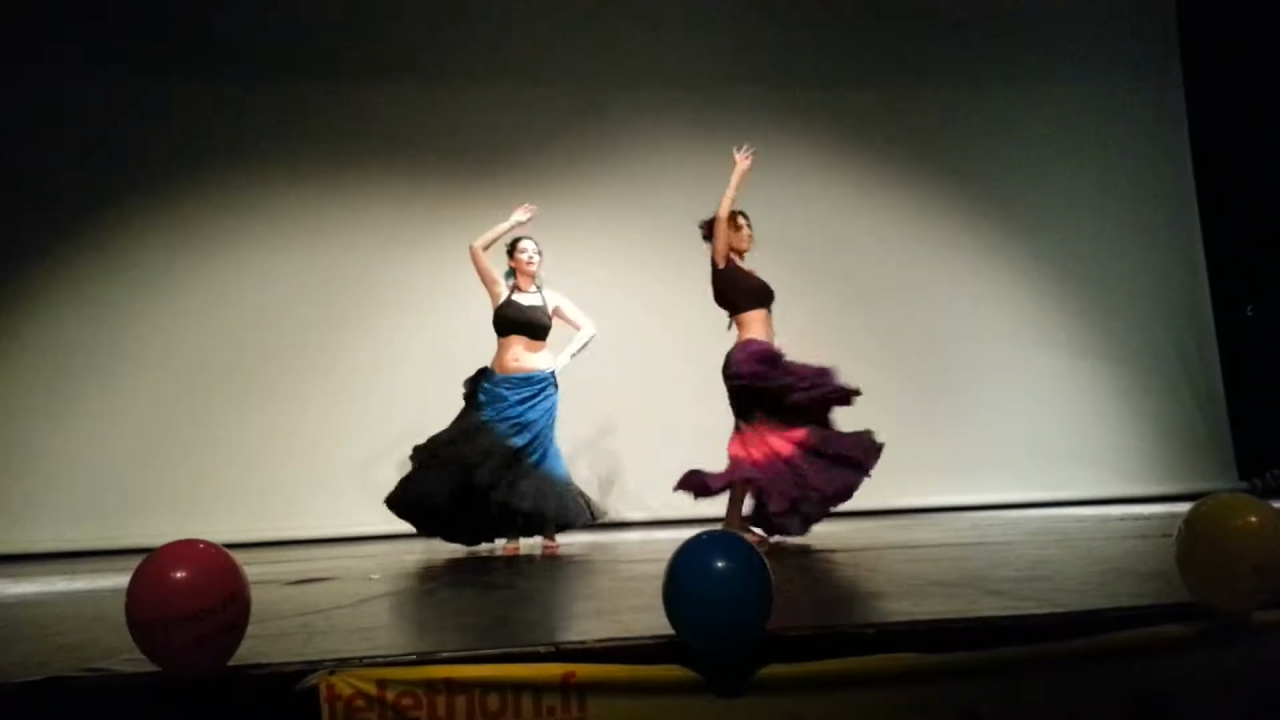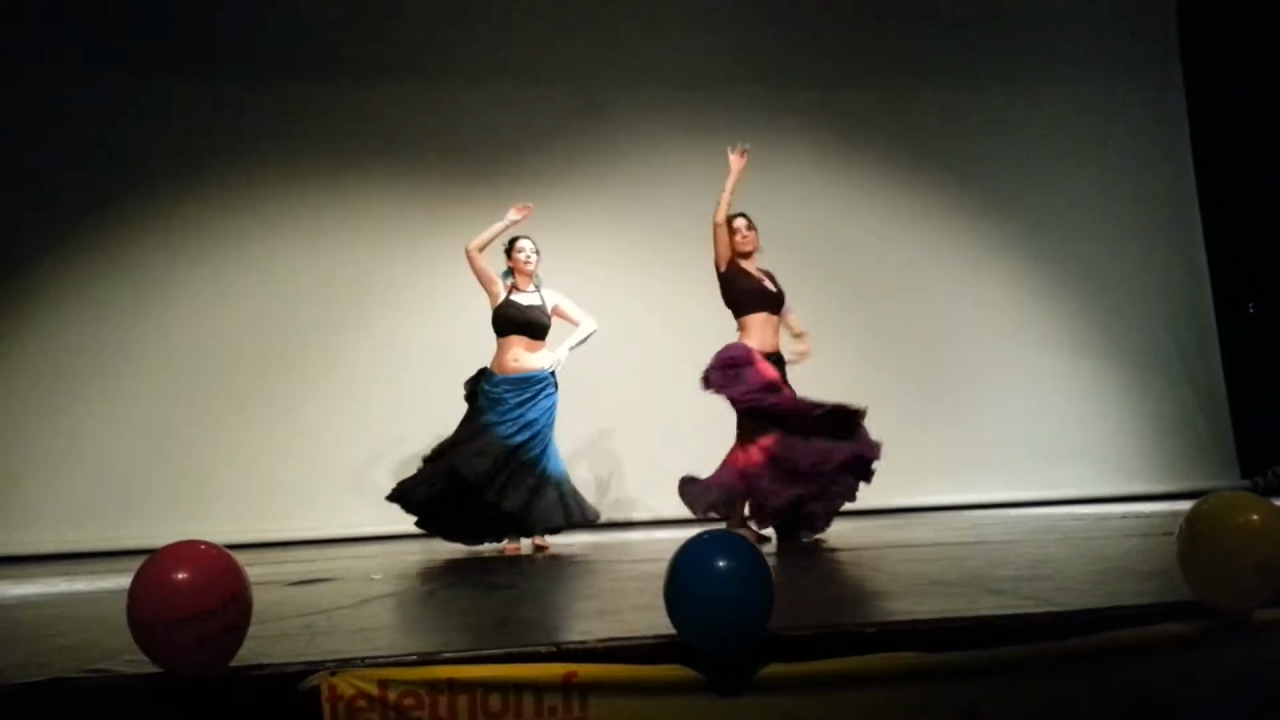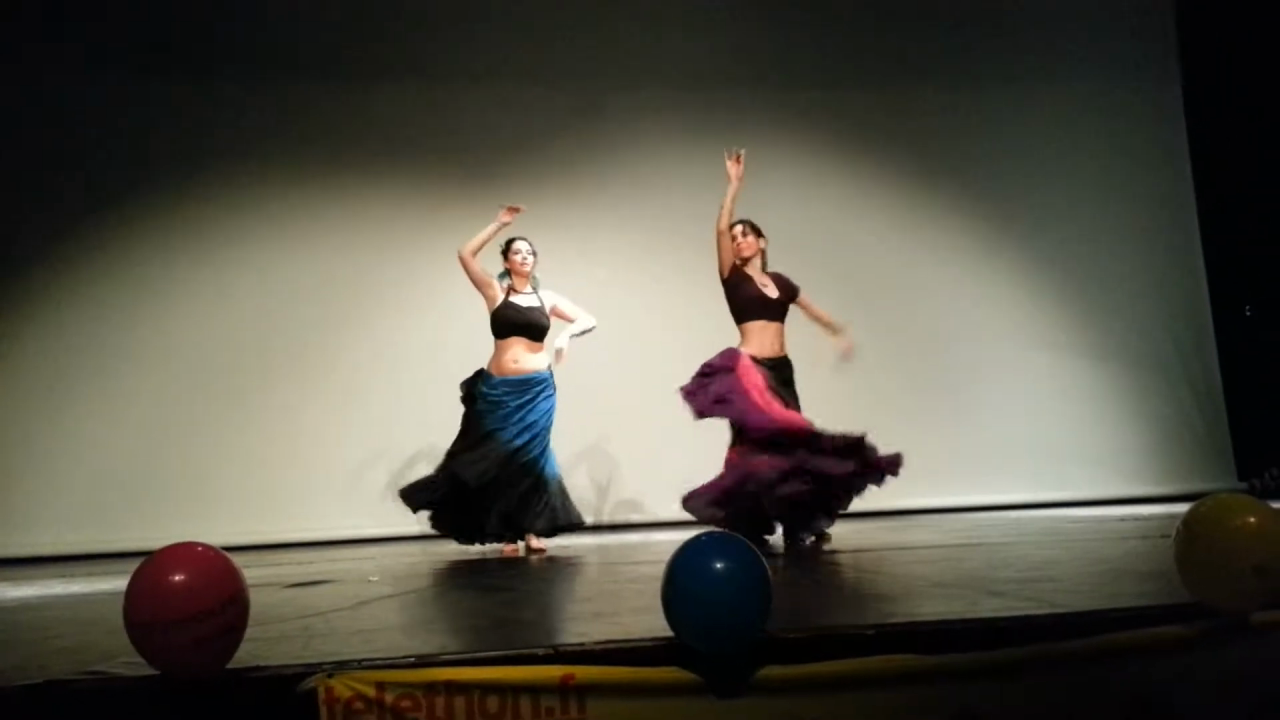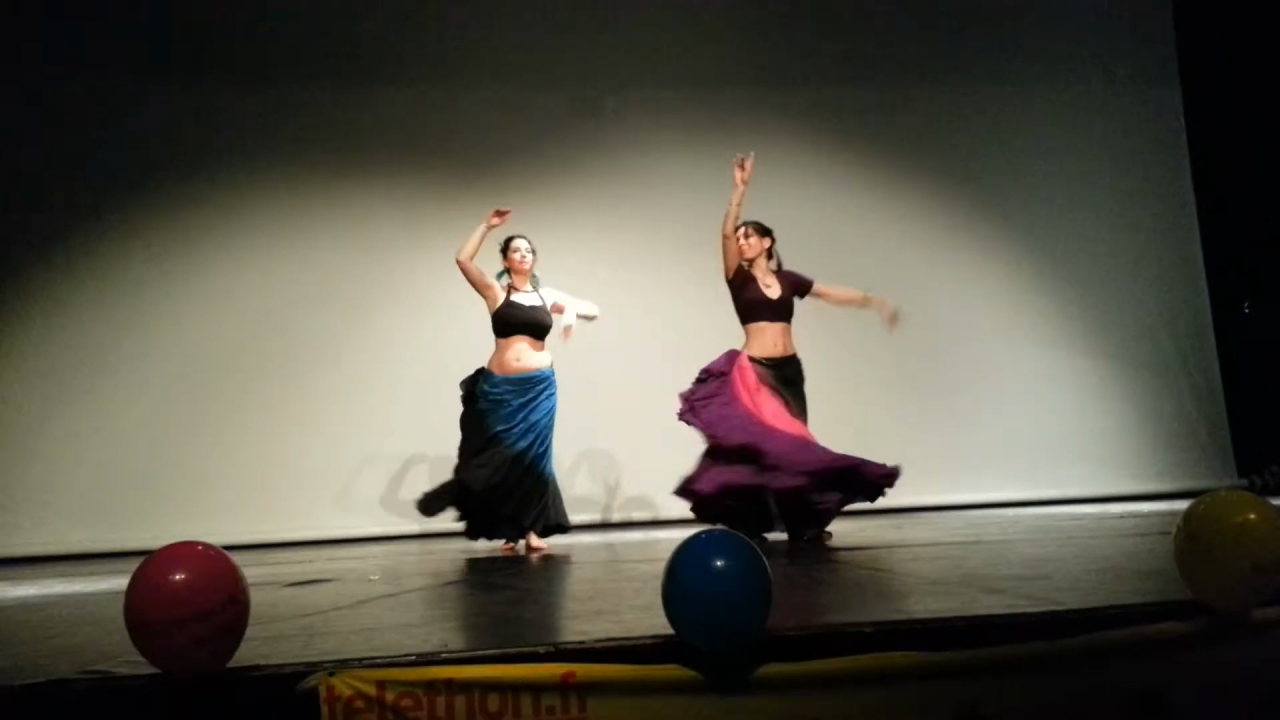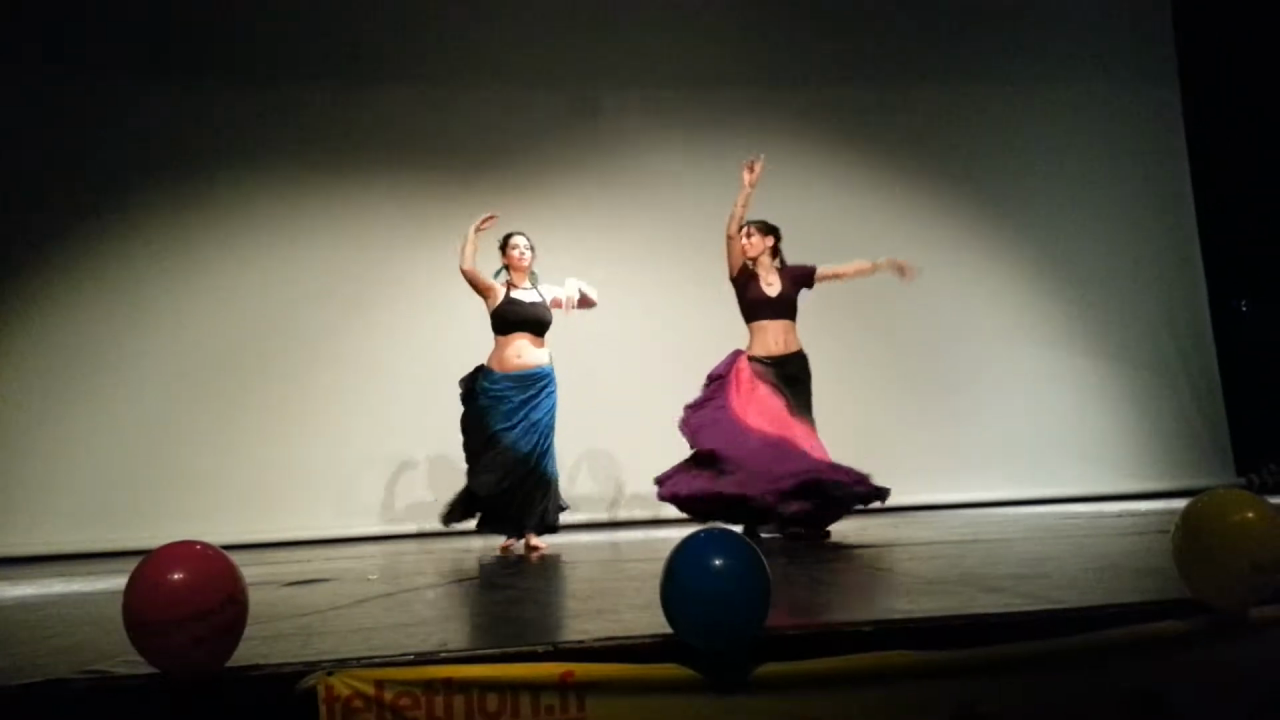
dt=0.1s
person 1, frame 1
left shoulder: (740, 274)
right shoulder: (723, 268)
right elbow: (722, 214)
right wrist: (739, 172)
left hip: (760, 361)
right hip: (752, 362)
left knee: (762, 438)
right knee: (764, 438)
left ankle: (738, 520)
right ankle: (737, 520)
person 1, frame 2
left shoulder: (766, 277)
right shoulder: (729, 271)
right elbow: (720, 220)
left wrist: (799, 337)
right wrist: (734, 175)
left hip: (771, 364)
right hip: (748, 363)
left knee: (778, 437)
right knee: (762, 437)
left ankle: (790, 521)
right ankle: (735, 517)
person 1, frame 3
left shoulder: (779, 281)
right shoulder: (733, 278)
left elbow: (809, 307)
right elbow: (721, 227)
left wrist: (839, 332)
right wrist: (734, 183)
left hip: (779, 369)
right hip: (748, 369)
left knee: (791, 443)
right knee: (757, 441)
left ankle: (800, 523)
right ankle: (743, 521)
person 1, frame 4
left shoulder: (790, 280)
right shoulder: (739, 279)
left elbow: (832, 292)
right elbow: (726, 233)
left wrist: (873, 301)
right wrist: (739, 189)
left hip: (787, 369)
right hip: (754, 371)
left knee: (794, 444)
right knee: (760, 438)
left ankle: (805, 518)
right ankle: (752, 520)
person 1, frame 5
left shoulder: (793, 275)
right shoulder: (742, 277)
left elbow: (843, 270)
right elbow: (729, 232)
left wrist: (882, 264)
right wrist: (746, 191)
left hip: (793, 366)
right hip: (755, 370)
left knee: (797, 441)
right knee: (752, 438)
left ankle: (806, 516)
right ankle: (757, 515)
person 2, frame 1
left shoulder: (550, 298)
right shoulder: (500, 291)
left elbow: (588, 328)
right elbow: (476, 248)
left wrist: (564, 358)
right wrist: (512, 222)
left hip: (538, 386)
right hip: (499, 387)
left knee: (534, 451)
right knee: (494, 453)
left ankle: (547, 525)
right ankle: (511, 529)
person 2, frame 2
left shoulder: (549, 298)
right shoulder: (499, 291)
left elbow: (589, 323)
right elbow: (471, 251)
left wrist: (566, 347)
right wrist: (507, 223)
left hip: (538, 386)
right hip: (499, 386)
left knee: (533, 451)
right knee: (495, 453)
left ankle: (539, 526)
right ankle: (510, 530)
person 2, frame 3
left shoulder: (547, 299)
right shoulder: (496, 293)
left elbow: (589, 320)
right elbow: (465, 255)
left wrist: (566, 333)
right wrist: (498, 224)
left hip: (536, 388)
right hip: (497, 388)
left knee: (530, 454)
right knee: (495, 456)
left ankle: (533, 528)
right ankle: (507, 531)
person 2, frame 4
left shoulder: (547, 295)
right shoulder: (495, 291)
left elbow: (593, 310)
right elbow: (464, 261)
left wrist: (572, 312)
right wrist: (486, 227)
left hip: (538, 385)
right hip: (498, 386)
left knee: (532, 452)
right knee: (500, 453)
left ankle: (533, 528)
right ankle: (506, 528)
person 2, frame 5
left shoulder: (546, 292)
right shoulder: (494, 290)
left elbow: (592, 301)
right elbow: (467, 268)
left wrist: (574, 287)
right wrist: (473, 230)
left hip: (538, 383)
right hip: (498, 384)
left knee: (534, 452)
right knee: (502, 454)
left ankle: (532, 528)
right ankle: (508, 528)
